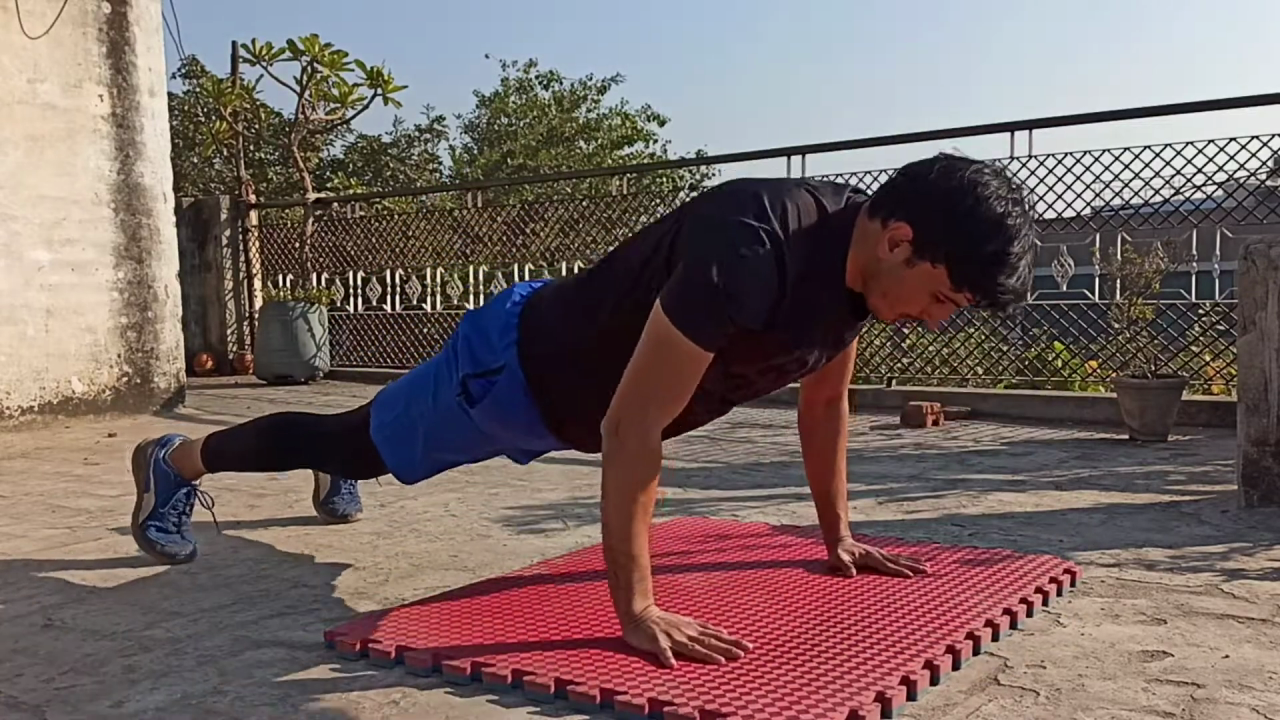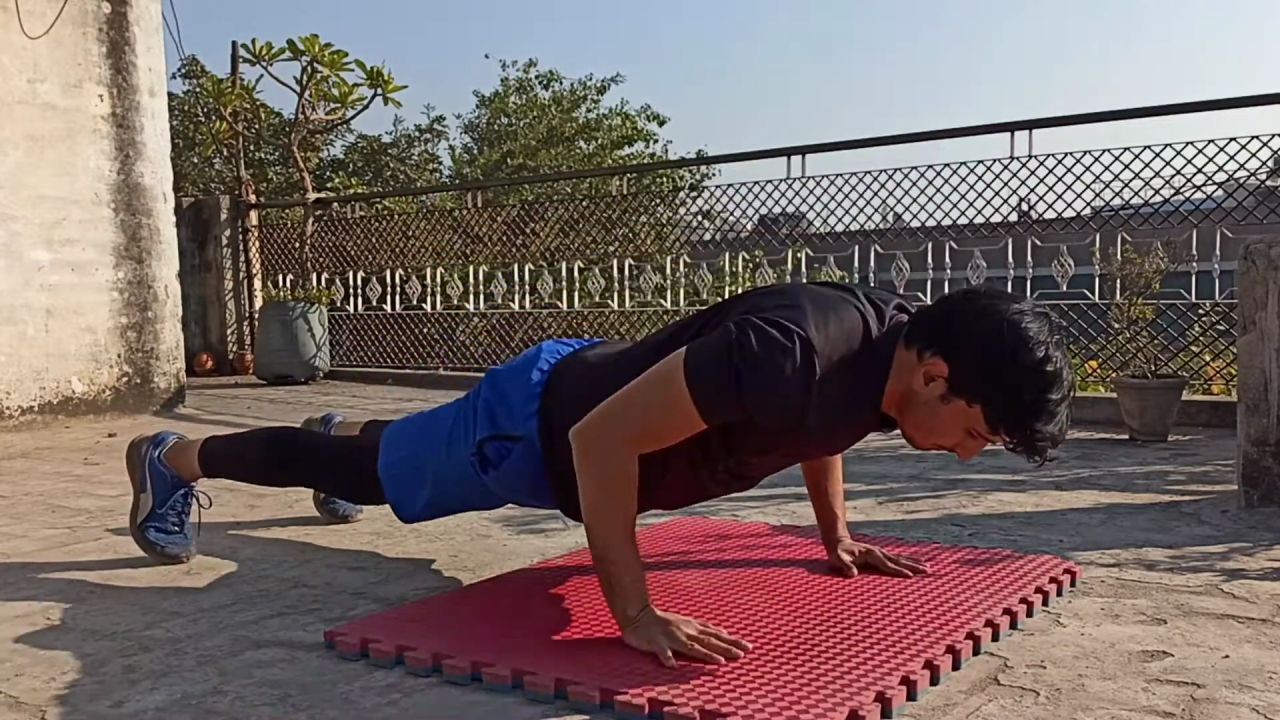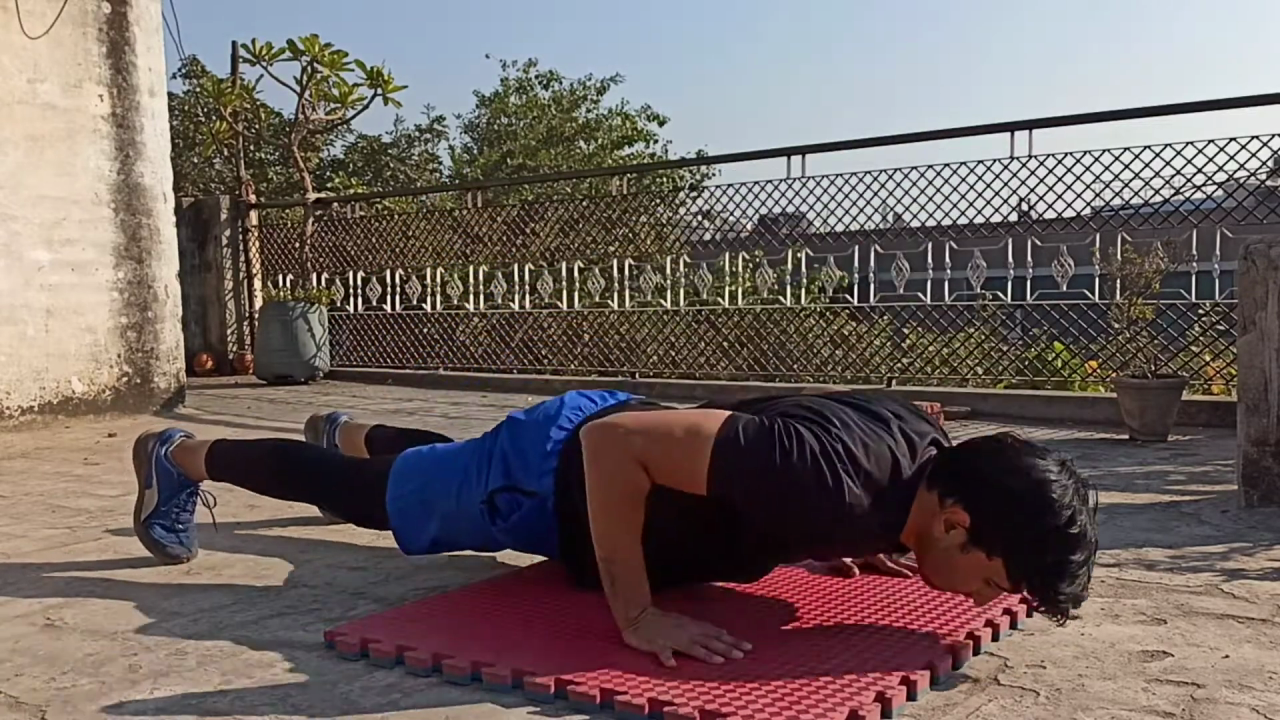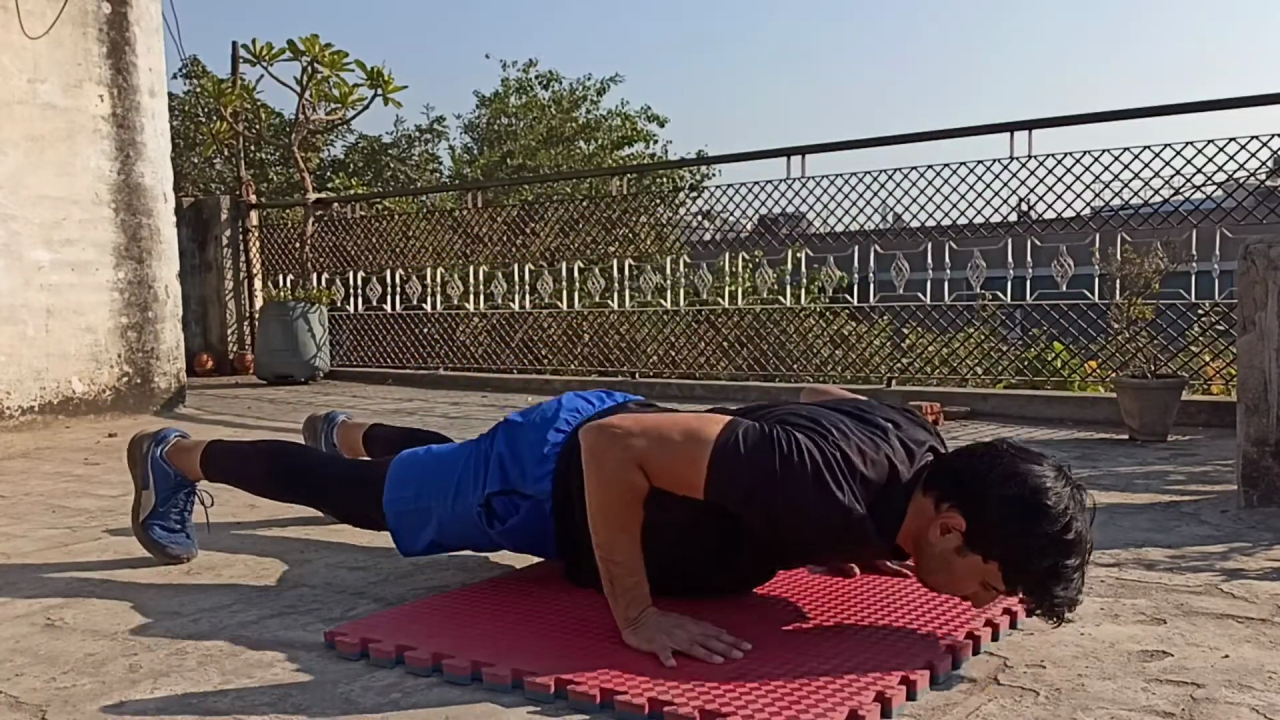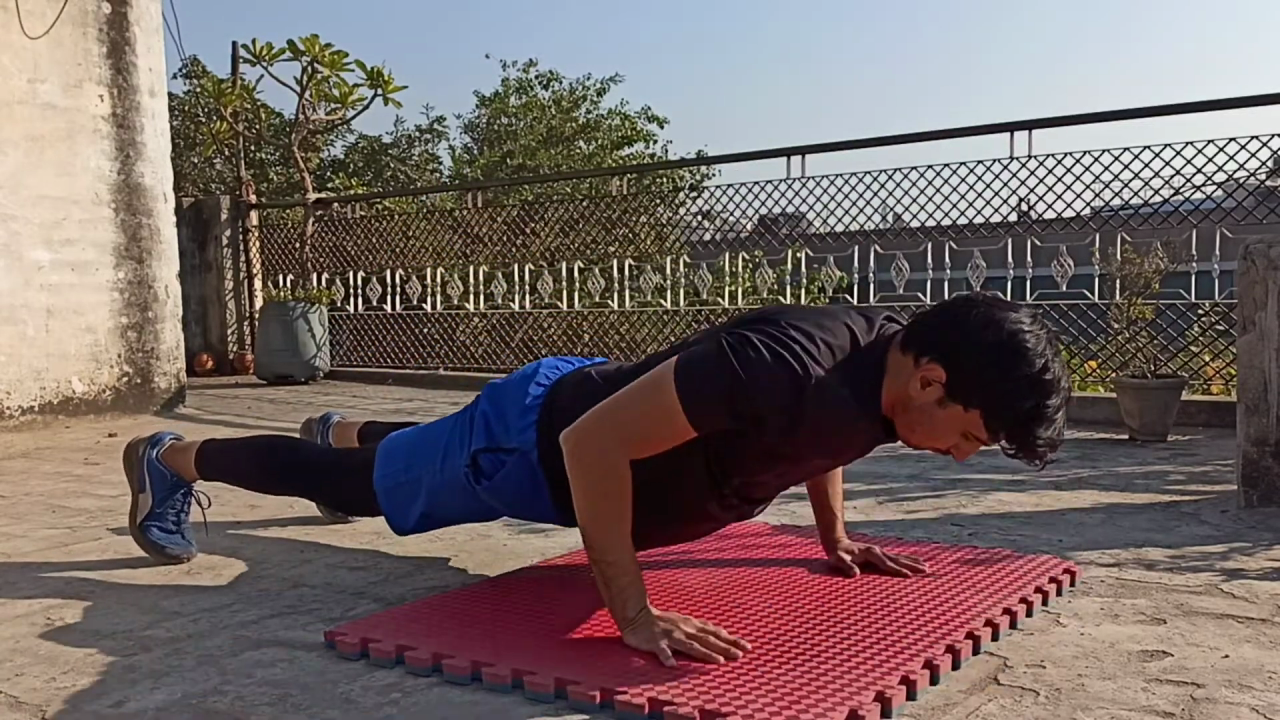
dt=0.2s
person 1, frame 1
left shoulder: (854, 261)
right shoulder: (753, 247)
left elbow: (826, 389)
right elbow: (631, 427)
left wrist: (838, 535)
right wrist: (637, 611)
left hip: (573, 368)
right hip: (519, 363)
right knee: (358, 443)
left ankle: (328, 481)
right ankle: (174, 460)
person 1, frame 2
left shoulder: (884, 345)
right shoulder: (798, 357)
right elbow: (600, 437)
left wrist: (835, 533)
right wrist: (634, 610)
left hip: (590, 391)
right hip: (538, 423)
left knee: (404, 442)
right knee: (357, 471)
left ankle: (338, 423)
right ankle: (174, 456)
person 1, frame 3
left shoulder: (919, 447)
right shoulder: (831, 484)
left elbow: (817, 396)
right elbow: (615, 443)
left wrist: (851, 545)
right wrist: (633, 613)
left hip: (594, 446)
right hip: (557, 477)
left knee: (450, 456)
right knee: (358, 495)
left ankle: (347, 430)
right ankle: (181, 455)
person 1, frame 4
left shoulder: (911, 456)
right shoulder: (822, 478)
left elbow: (825, 409)
right elbow: (611, 448)
left wrist: (842, 548)
right wrist: (635, 614)
left hip: (598, 442)
right hip: (553, 478)
left knee: (438, 460)
right knee: (351, 495)
left ankle: (342, 431)
right ankle: (177, 456)
person 1, frame 5
left shoulder: (878, 367)
right shoulder: (782, 363)
right elbow: (590, 446)
left wrist: (836, 538)
right wrist: (632, 609)
left hip: (569, 432)
right hip: (535, 442)
right knee: (349, 484)
left ankle: (339, 424)
right ankle: (169, 461)
